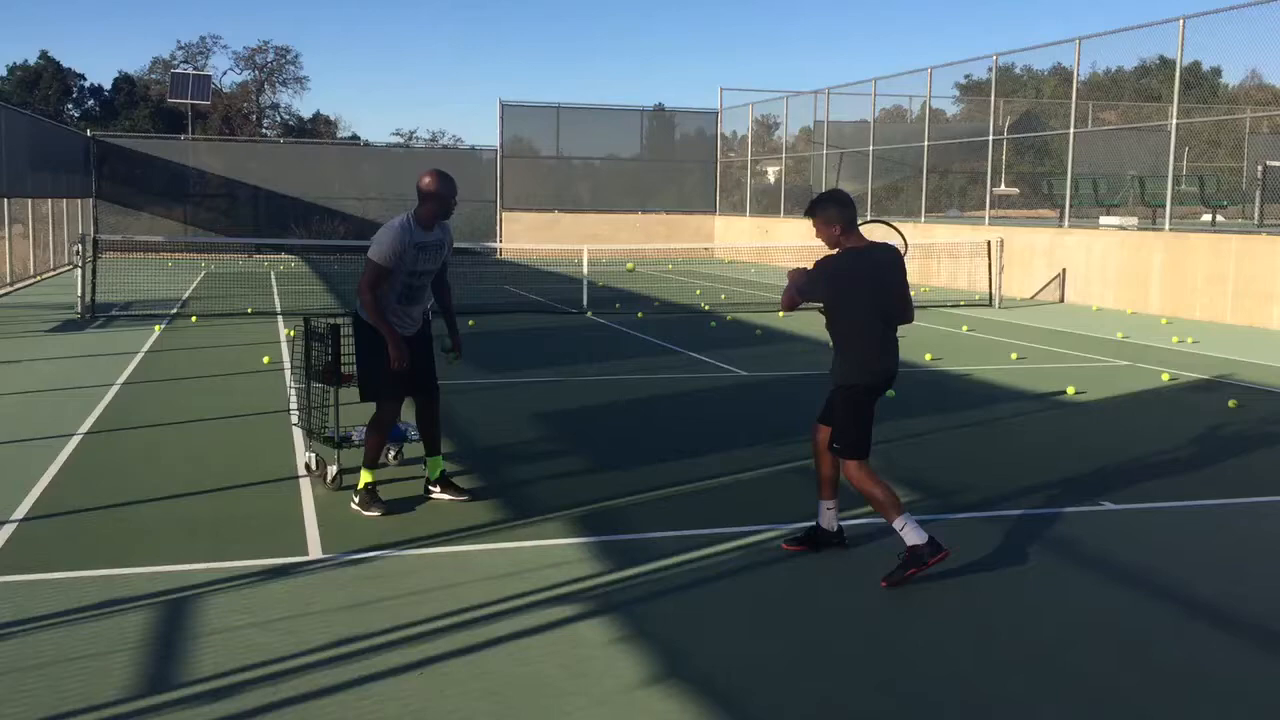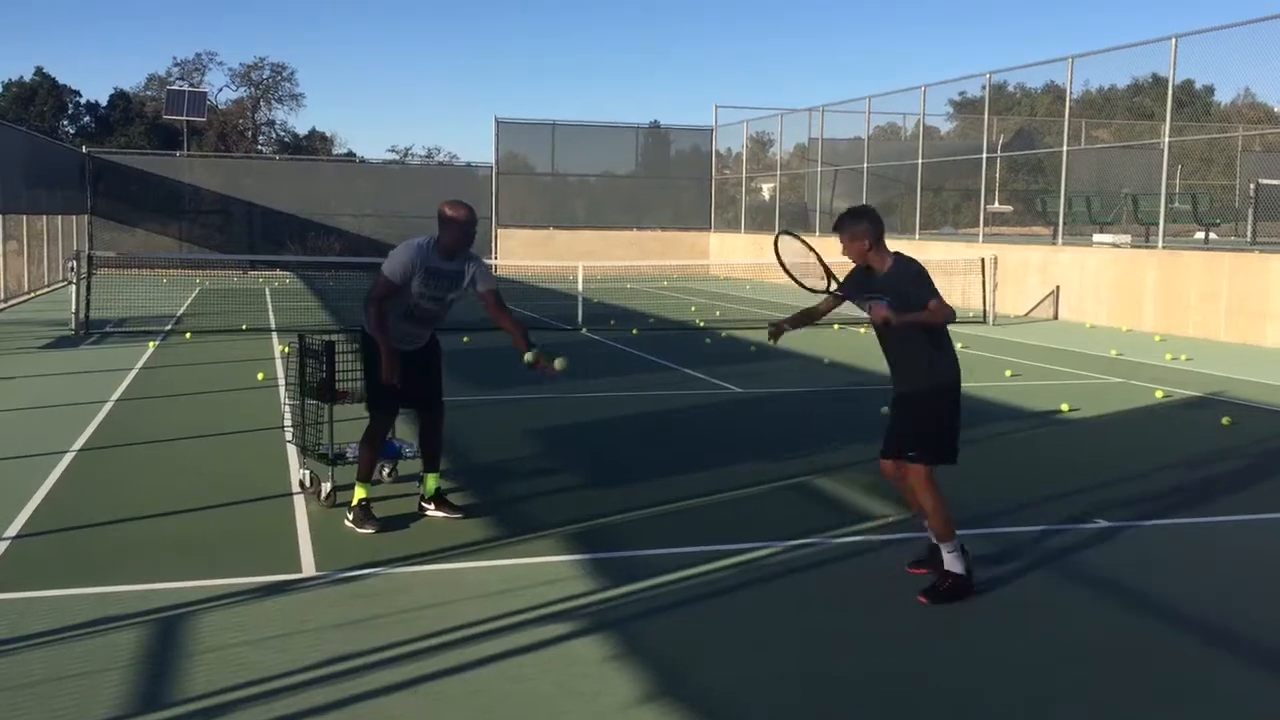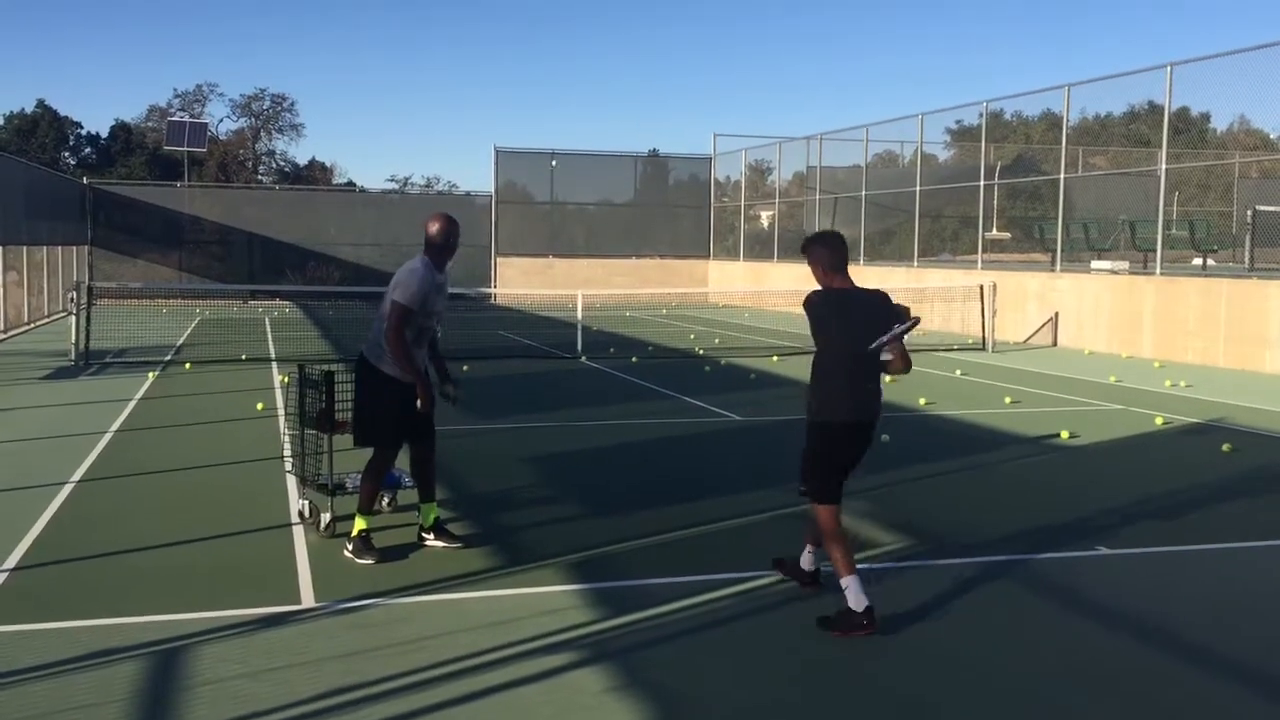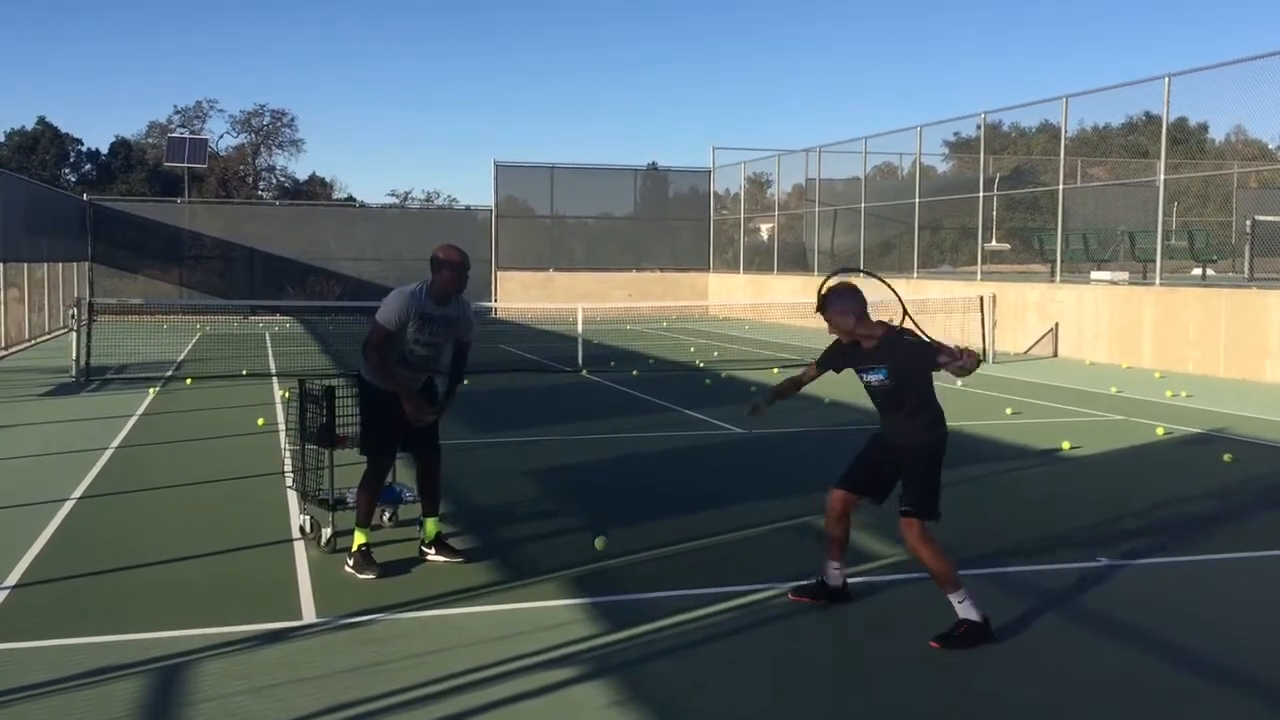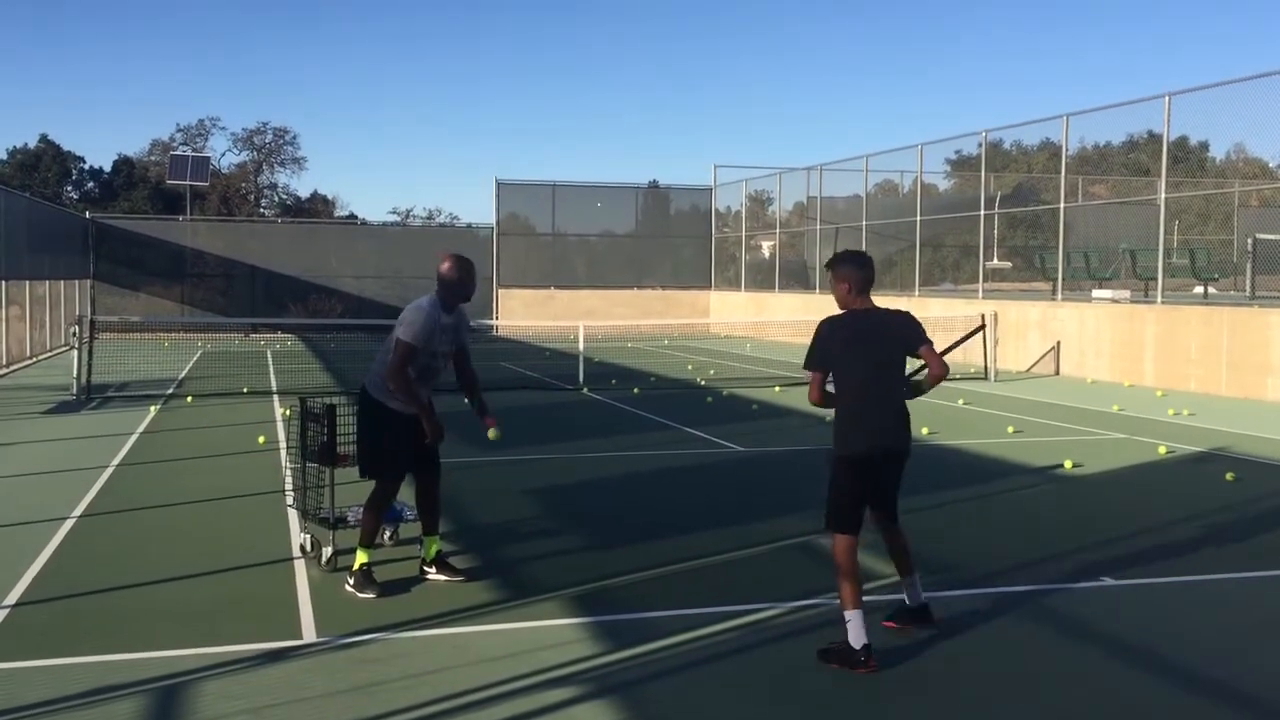
dt=1s
person 1, frame 1
left shoulder: (831, 268)
right shoulder: (889, 256)
left elbow: (788, 302)
right elbow: (904, 315)
left wrist: (795, 279)
left hip: (858, 374)
right hip: (880, 367)
left knee: (854, 466)
right knee: (823, 436)
left ankle: (919, 544)
right ankle: (828, 527)
person 1, frame 2
left shoulder: (908, 271)
right shoulder: (862, 275)
left elbow: (945, 314)
right elbow: (822, 308)
left wrist: (896, 318)
right wrist: (785, 324)
left hip: (937, 384)
right hip: (908, 384)
left knee: (917, 474)
right knee: (892, 467)
left ankle: (958, 572)
right ankle: (943, 544)
person 1, frame 3
left shoulder: (816, 304)
right shoulder: (880, 303)
right elbow: (901, 364)
left hip: (828, 417)
right hip: (865, 417)
left knee: (822, 509)
right knee: (826, 495)
left ankle: (859, 609)
right ankle: (807, 565)
person 1, frame 4
left shoulder: (904, 343)
right shoulder: (847, 347)
left elbow: (964, 365)
right elbow: (806, 375)
left wrist: (963, 359)
right wrist: (769, 400)
left hip: (921, 441)
right hip: (889, 437)
left knee: (912, 531)
right knee: (837, 502)
left ankle: (973, 619)
right ankle: (833, 583)
person 1, frame 5
left shoulder: (830, 329)
right shoulder: (902, 322)
left elbow: (815, 395)
right elbow: (939, 370)
right wrist: (910, 391)
left hip: (854, 447)
right hip: (895, 442)
left knee: (842, 541)
right knee: (887, 522)
left ankle: (858, 646)
right ankle: (916, 602)
person 2, frame 1
left shoulder: (443, 234)
right shoulder: (394, 234)
right elbow: (366, 290)
left wrist: (453, 330)
right wrist: (392, 341)
left hip: (416, 327)
right hip: (379, 331)
left knee: (429, 399)
right knee: (389, 407)
left ankle: (435, 477)
right ankle: (364, 487)
person 2, frame 2
left shoulder: (473, 266)
right shoulder: (411, 254)
left elbow: (498, 311)
right elbow: (374, 301)
left wrist: (528, 348)
right wrist: (386, 355)
left hip: (423, 344)
right hip: (382, 342)
left knee: (433, 415)
right knee: (383, 419)
left ankle: (430, 495)
right ankle: (358, 503)
person 2, frame 3
left shoulder: (438, 277)
right shoulder: (417, 276)
right elbow: (393, 334)
left wrist: (442, 373)
right wrist: (421, 382)
left hip: (411, 374)
right hip: (383, 374)
left knee: (424, 444)
right knee: (386, 452)
left ankle: (429, 523)
right ankle: (358, 534)
person 2, frame 4
left shoulder: (463, 311)
right shoulder: (404, 300)
left elbow: (460, 358)
right elbow: (371, 349)
left wrist: (446, 399)
right wrist: (404, 396)
left hip: (421, 387)
right hip: (380, 387)
left knee: (430, 459)
right knee: (380, 464)
left ankle: (431, 538)
right ankle: (358, 548)
person 2, frame 5
left shoulder: (458, 319)
right shoulder: (422, 315)
left elbow: (463, 370)
right elbow: (397, 372)
left wrist: (483, 411)
right wrist: (428, 418)
left hip: (417, 406)
right hip: (385, 405)
left knee: (430, 478)
right knee: (389, 485)
left ankle: (432, 556)
right ankle: (360, 568)
